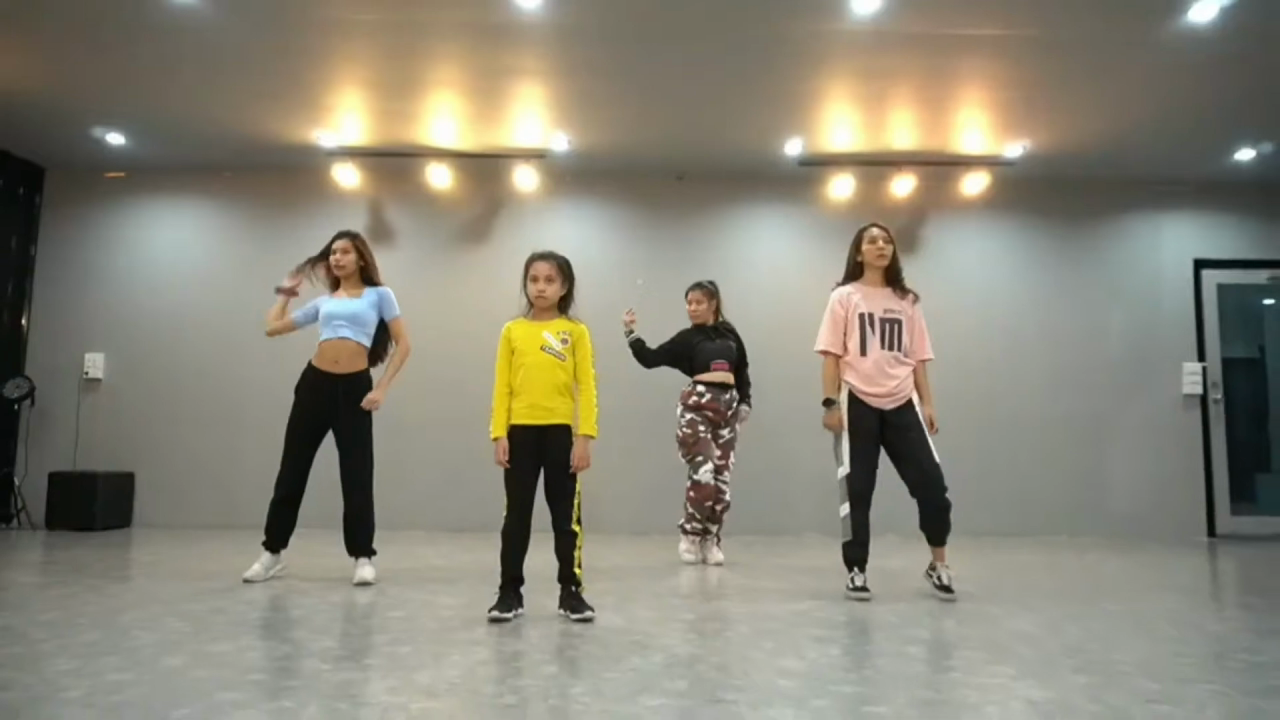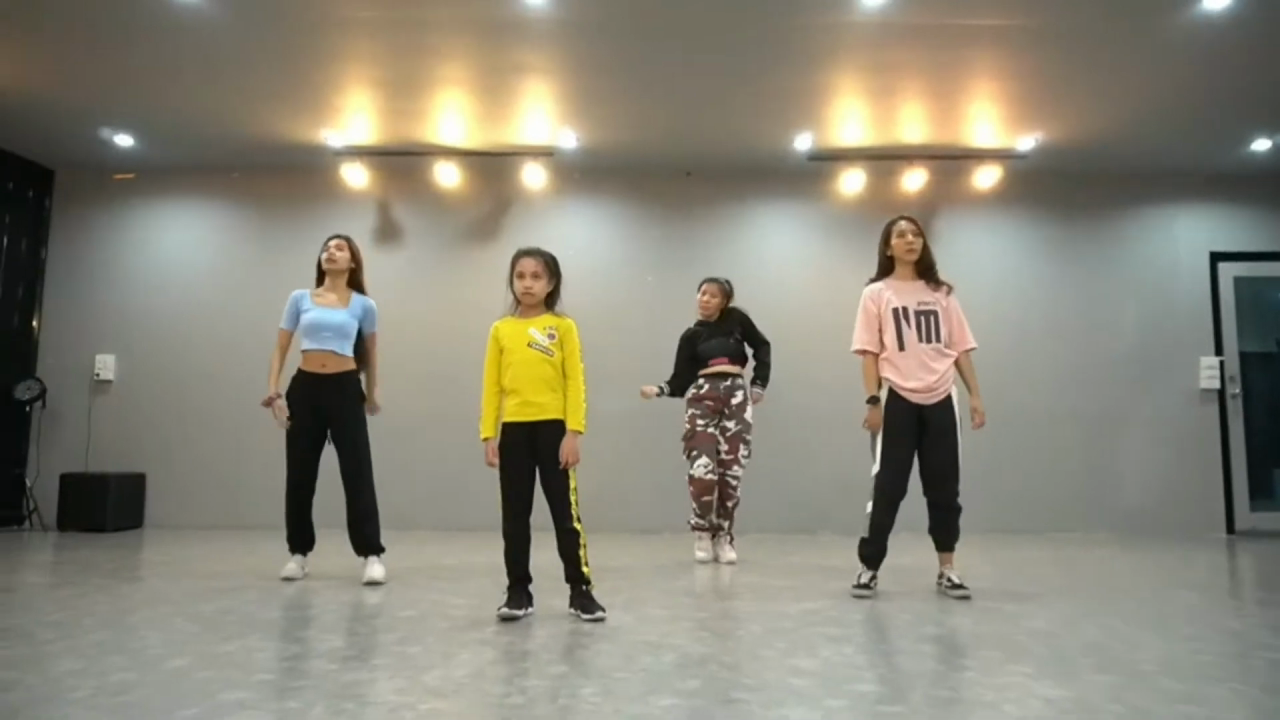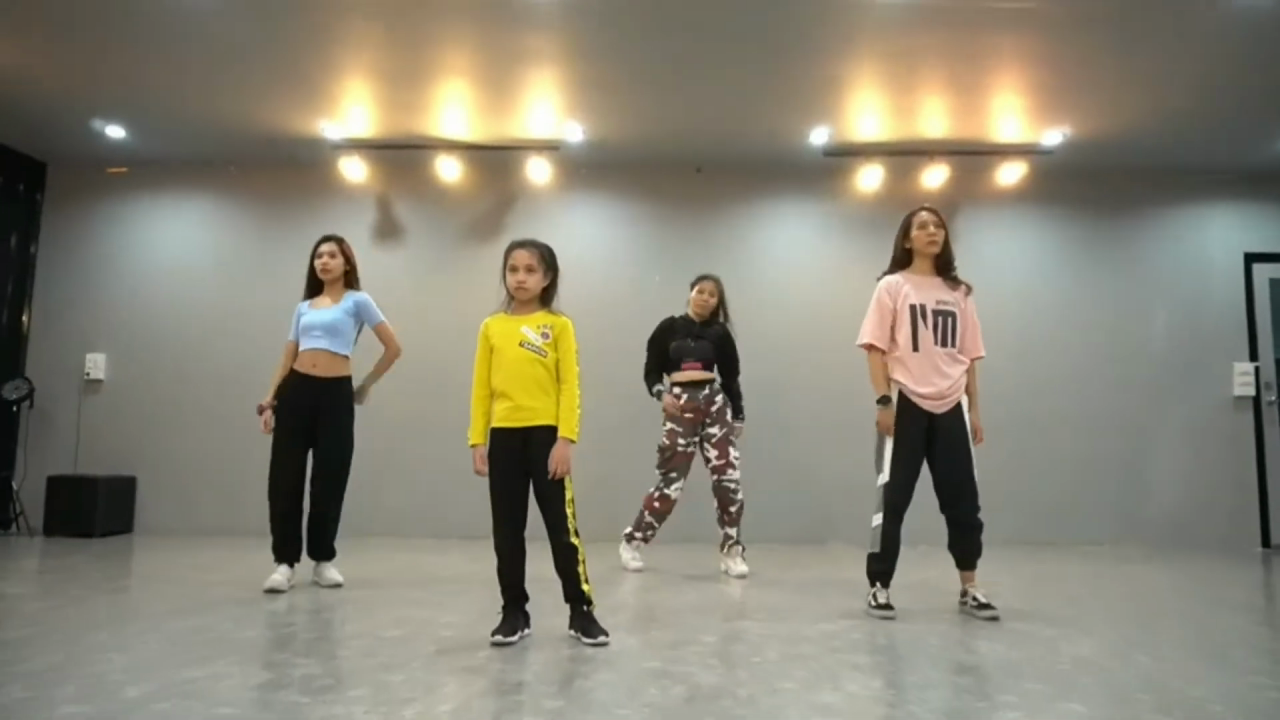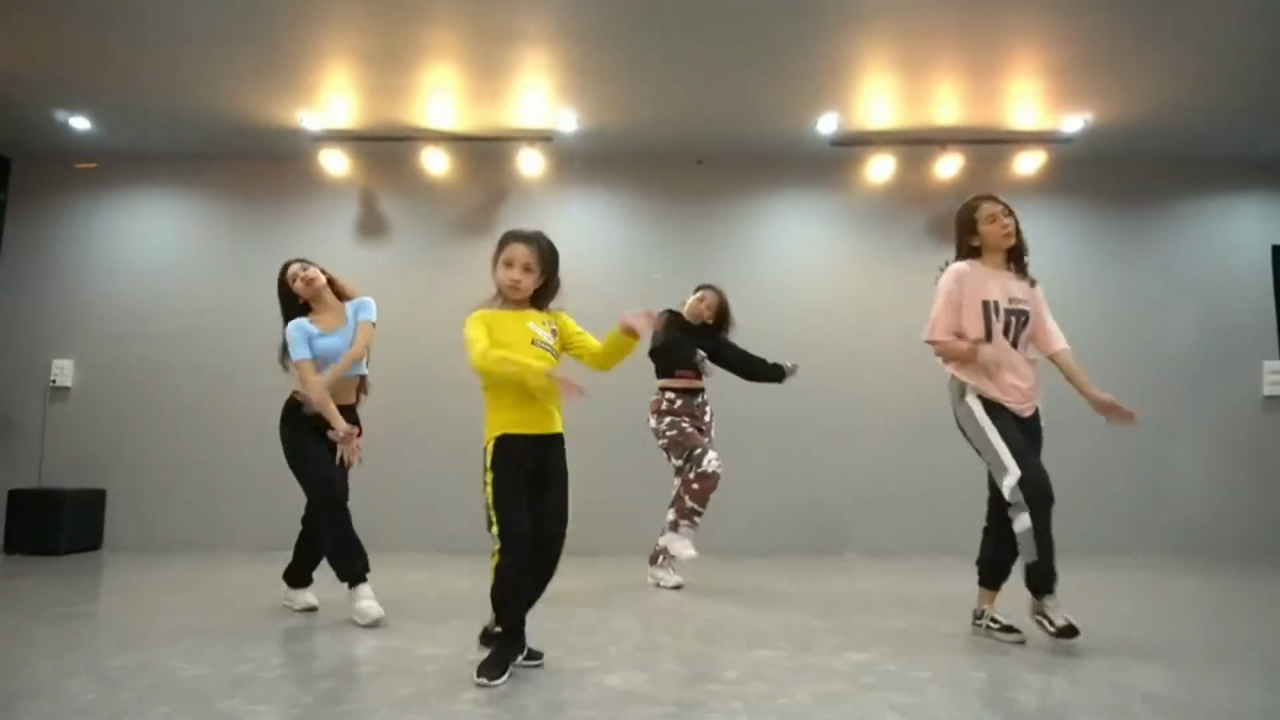
dt=0.5s
person 1, frame 1
left shoulder: (908, 301)
right shoulder: (844, 297)
left elbow: (917, 358)
right elbow: (831, 355)
left wrist: (927, 403)
right wrist: (830, 403)
left hip: (901, 403)
right hip: (859, 402)
left knee: (929, 480)
right knee: (857, 488)
left ankle: (938, 565)
right ankle: (856, 571)
person 1, frame 2
left shoulder: (942, 293)
right shoulder: (876, 293)
left elbow: (960, 348)
right elbow: (869, 353)
left wrist: (975, 395)
right wrist: (872, 401)
left hip: (940, 399)
right hip: (898, 399)
left knee: (944, 485)
right knee: (889, 485)
left ankle: (946, 569)
right ankle: (868, 567)
person 1, frame 3
left shoulder: (959, 292)
right shoulder: (892, 286)
left elbow: (970, 355)
right elbow: (872, 347)
left wrist: (977, 407)
right wrist: (884, 400)
left hip: (951, 406)
right hip: (907, 404)
left knee: (961, 497)
right knee: (894, 494)
left ankle: (968, 587)
right ankle: (878, 586)
person 1, frame 4
left shoulder: (1026, 285)
right shoulder: (960, 275)
left elbow: (1053, 345)
right elbow: (938, 342)
left wrist: (1092, 395)
right wrist: (973, 350)
left hip: (1024, 406)
right hip: (977, 398)
left knee: (1009, 503)
right knee: (1031, 485)
left ankle: (985, 608)
right ankle: (1044, 598)
person 2, frame 1
left shoulder: (575, 331)
right shoulder: (512, 331)
left elbow: (586, 387)
right elbow: (502, 387)
left wrist: (585, 437)
right wrist: (499, 435)
left hip: (560, 432)
right hip: (521, 432)
left knee: (566, 516)
right knee: (516, 514)
left ankle: (570, 592)
right ankle: (510, 592)
person 2, frame 2
left shoulder: (563, 326)
right shoulder: (500, 330)
left elbow: (575, 383)
right elbow: (492, 387)
left wrist: (573, 433)
right wrist: (488, 435)
left hip: (552, 428)
right hip: (514, 430)
left knee: (566, 512)
right knee: (514, 514)
left ankle: (580, 590)
right ankle: (518, 591)
person 2, frame 3
left shoulder: (558, 326)
right shoulder: (491, 327)
left elbow: (569, 387)
right elbow: (481, 389)
left wrist: (565, 440)
right wrist: (477, 441)
left hip: (545, 434)
right hip: (503, 436)
left knee: (562, 526)
right knee: (507, 529)
left ankle: (581, 611)
right ankle: (514, 612)
person 2, frame 4
left shoulder: (556, 321)
right shoulder: (483, 321)
left elbow: (600, 358)
right elbow: (484, 360)
left wrist: (627, 333)
right wrist: (547, 374)
left hip: (551, 443)
right hip: (508, 443)
left knee: (547, 546)
right knee: (512, 541)
left ankle: (505, 630)
right ankle: (506, 638)
person 3, frame 1
left shoulder: (379, 295)
right shoulder: (321, 303)
left elbow: (403, 344)
right elbow: (273, 328)
left wrist: (382, 387)
right wrist: (286, 291)
left hip: (354, 388)
right hip: (315, 383)
left knee: (356, 475)
right knee: (292, 470)
left ankle: (363, 557)
right ankle: (272, 552)
person 3, frame 2
left shoulder: (363, 305)
right shoulder: (300, 299)
left elbow: (369, 353)
right elbow: (280, 350)
left wrist: (370, 394)
right wrist: (273, 392)
left hip: (343, 389)
right hip: (305, 388)
left knee: (358, 472)
right knee: (300, 475)
left ankle: (371, 555)
right ankle: (299, 552)
person 3, frame 3
left shoulder: (357, 301)
right shoulder: (303, 308)
left elbow: (393, 348)
left wrist: (366, 385)
right wrist: (269, 400)
left hip: (335, 394)
right hip: (295, 391)
left knee: (328, 480)
right knee: (283, 479)
left ankle: (323, 560)
right ankle: (284, 563)
person 3, frame 4
left shoulder: (361, 305)
right shoulder: (298, 327)
left elbow: (361, 349)
right elbow: (309, 383)
left wrist: (330, 374)
right wrist: (340, 429)
left hip: (345, 420)
right hip: (304, 423)
left knee: (324, 505)
right knee: (330, 495)
left ankle: (296, 582)
right ankle: (358, 585)
person 4, frame 1
left shoulder: (728, 332)
right shoulder: (686, 338)
left elbow: (742, 369)
right elbow: (651, 359)
left wrist: (745, 401)
right wrist: (632, 333)
left hip: (728, 405)
right hip: (697, 404)
left knee: (721, 477)
right knee: (702, 473)
left ankle: (710, 540)
right ankle: (690, 537)
person 4, frame 2
left shoulder: (736, 319)
right shoulder: (691, 335)
left elbow: (762, 347)
right elbow: (682, 378)
left wrist: (759, 383)
right wrist: (659, 390)
left hip: (736, 396)
right hip: (703, 397)
left knee: (732, 470)
right knee: (701, 467)
left ankle: (723, 537)
right ankle: (703, 534)
person 4, frame 3
left shoulder: (719, 333)
right shoulder: (669, 327)
left elbow: (730, 376)
right elbow: (652, 369)
left wrist: (737, 414)
right wrist: (661, 393)
left hip: (713, 404)
right hip: (679, 403)
left knee: (728, 478)
right knee: (671, 481)
left ankle: (732, 554)
right ankle: (632, 542)
person 4, frame 4
left shoulder: (712, 336)
right shoulder: (671, 322)
left elbow: (745, 363)
right elbow: (663, 347)
left wrist: (781, 371)
right wrist: (696, 358)
left hip: (699, 408)
right hip: (668, 408)
left knee: (692, 483)
right knee: (707, 465)
left ankle: (661, 561)
right ankle: (677, 531)
